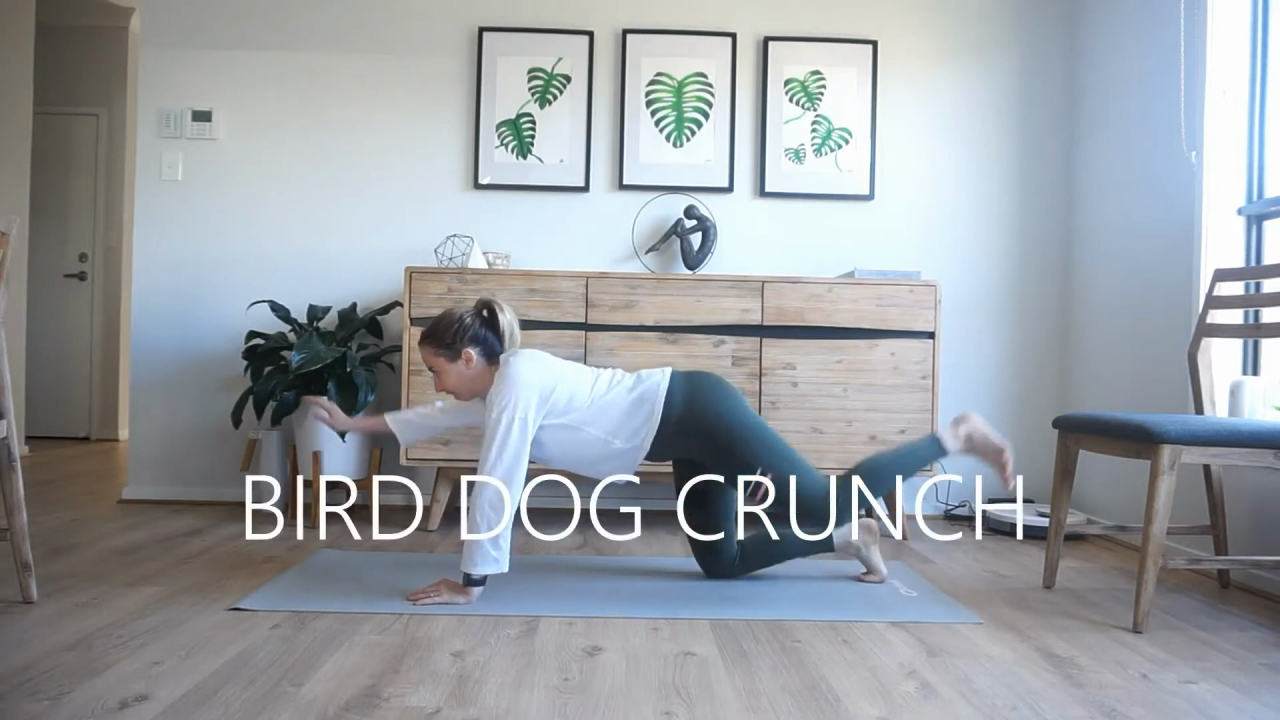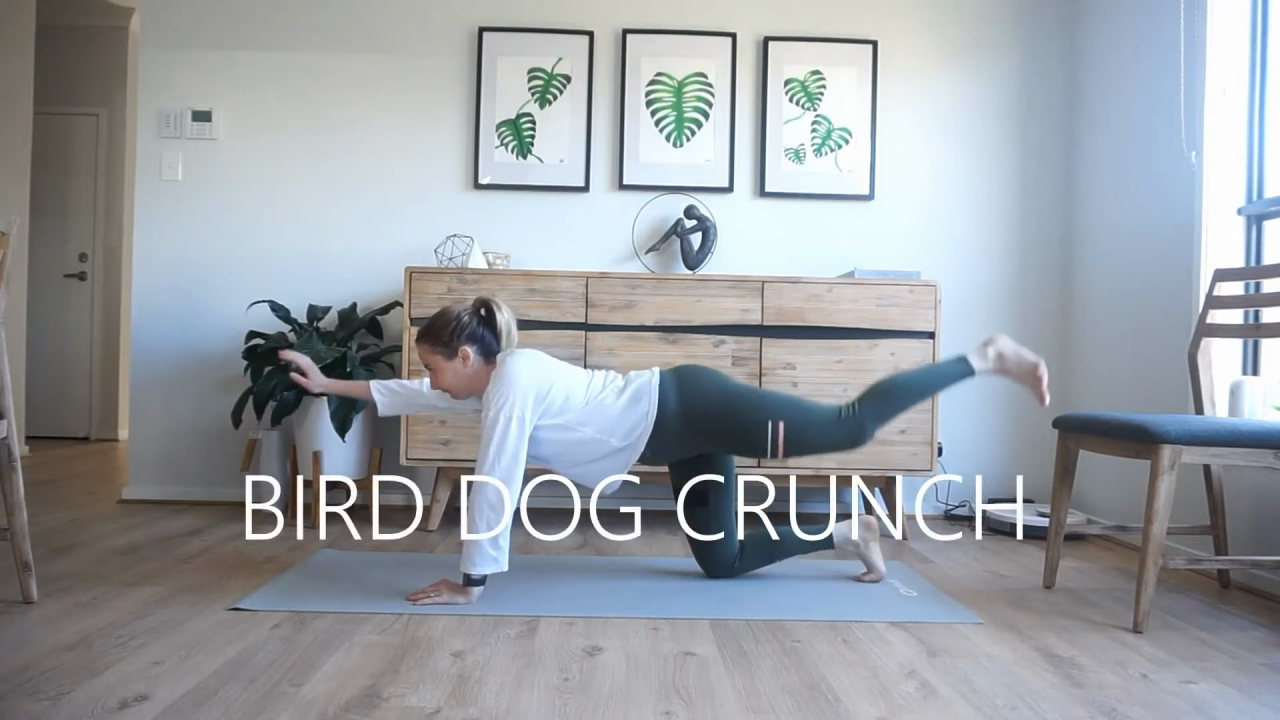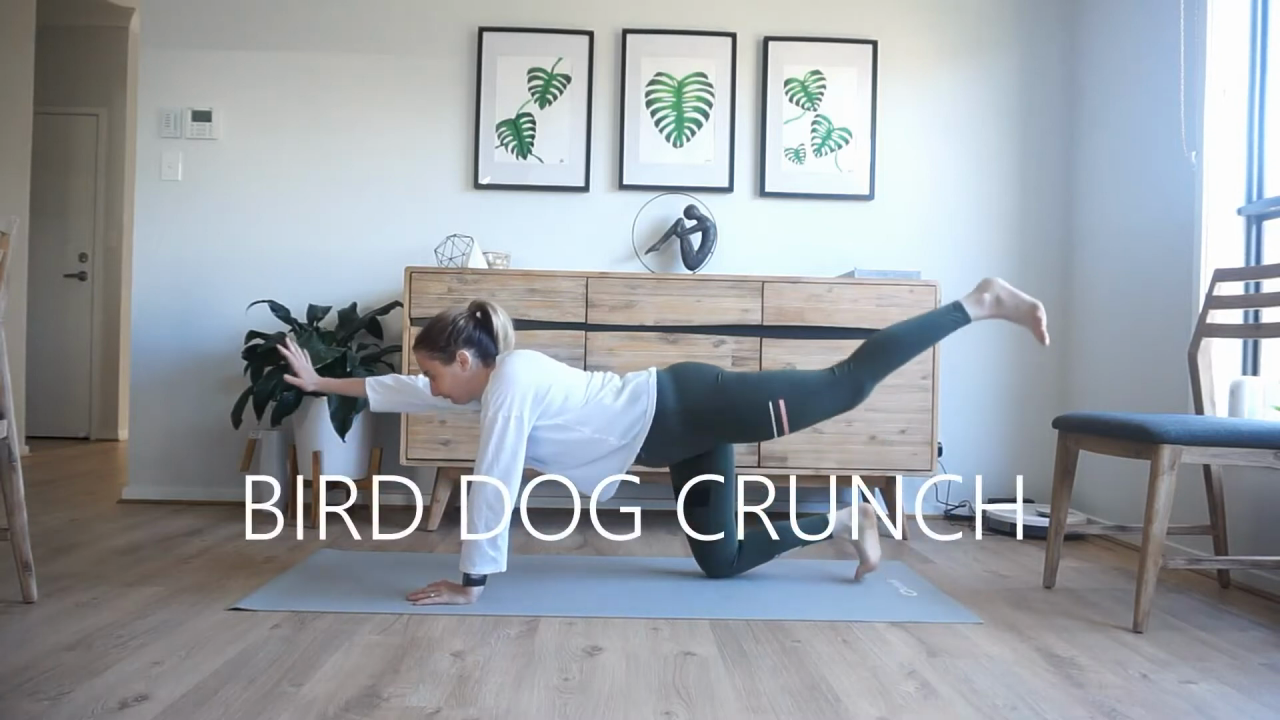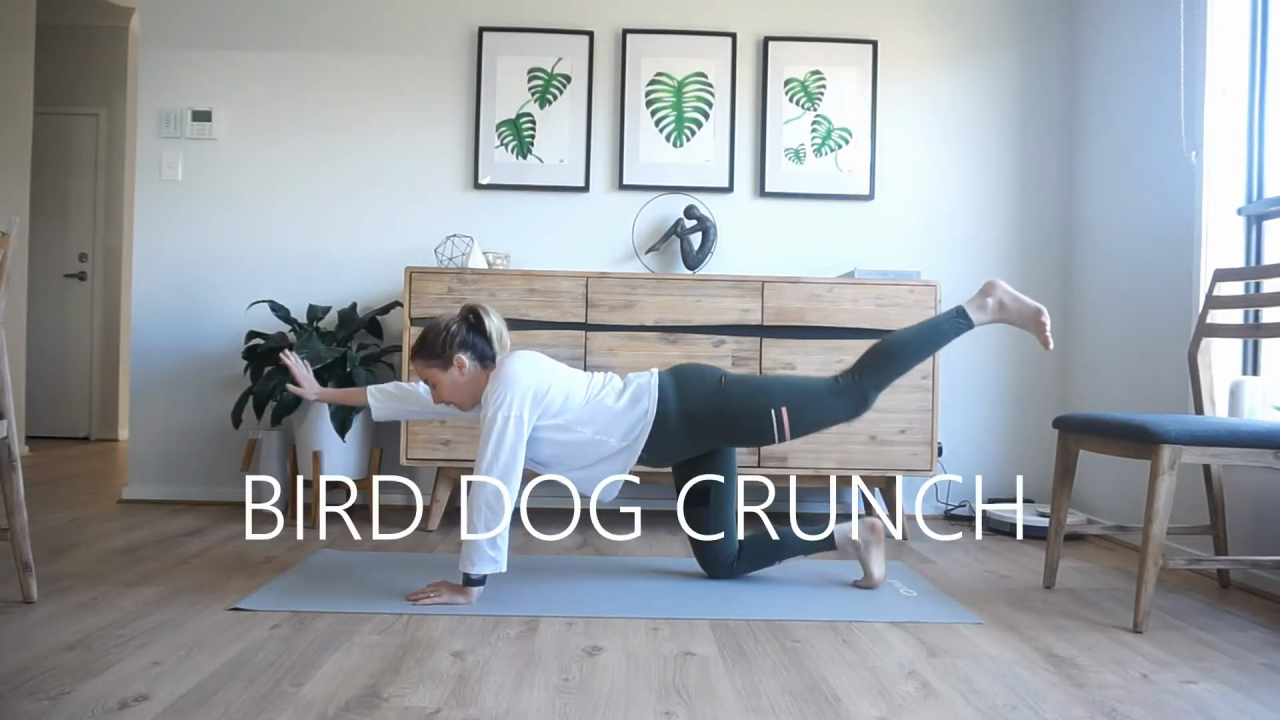
dt=0.2s
person 1, frame 1
left shoulder: (514, 380)
right shoulder: (506, 379)
left elbow: (496, 486)
right elbow: (444, 416)
left wrist: (471, 581)
right wrist: (360, 423)
left hip: (696, 411)
right hip: (688, 424)
left knee: (820, 500)
right knee: (721, 561)
left ankle: (955, 436)
right ankle: (852, 537)
person 1, frame 2
left shoulder: (510, 382)
right shoulder: (498, 375)
left elbow: (494, 489)
right elbow: (415, 396)
left wrist: (471, 582)
right wrist: (332, 383)
left hip: (693, 409)
right hip: (687, 427)
left knee: (849, 424)
right knee: (721, 561)
left ankle: (987, 357)
right ankle: (850, 534)
person 1, frame 3
left shoulder: (509, 385)
right shoulder: (498, 375)
left elbow: (494, 490)
right elbow: (410, 392)
left wrist: (471, 582)
right wrist: (324, 382)
left hip: (692, 407)
right hip: (686, 430)
left knee: (845, 384)
right knee: (721, 561)
left ankle: (982, 302)
right ankle: (844, 523)
person 1, frame 4
left shoulder: (508, 385)
right shoulder: (495, 377)
left elbow: (493, 492)
right elbow: (409, 399)
left wrist: (470, 583)
right wrist: (323, 393)
left hip: (691, 410)
right hip: (687, 430)
left knee: (849, 395)
right knee: (723, 561)
left ankle: (984, 305)
right ankle: (850, 534)
